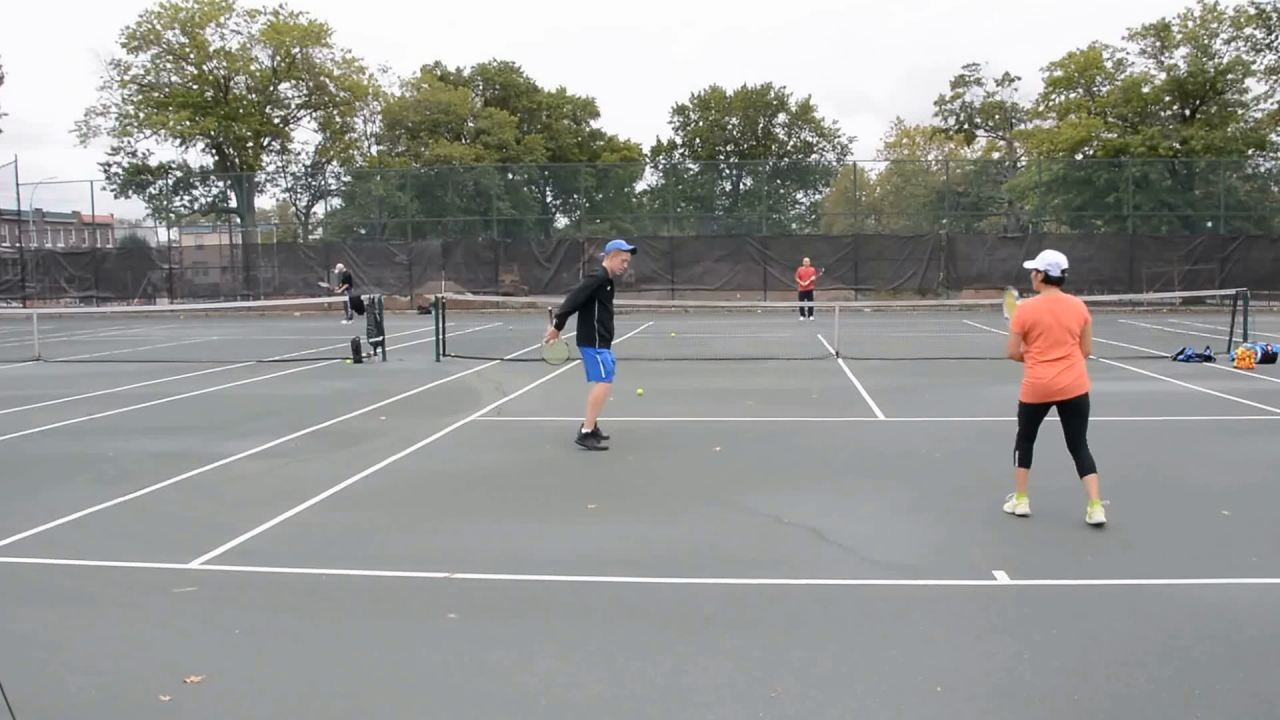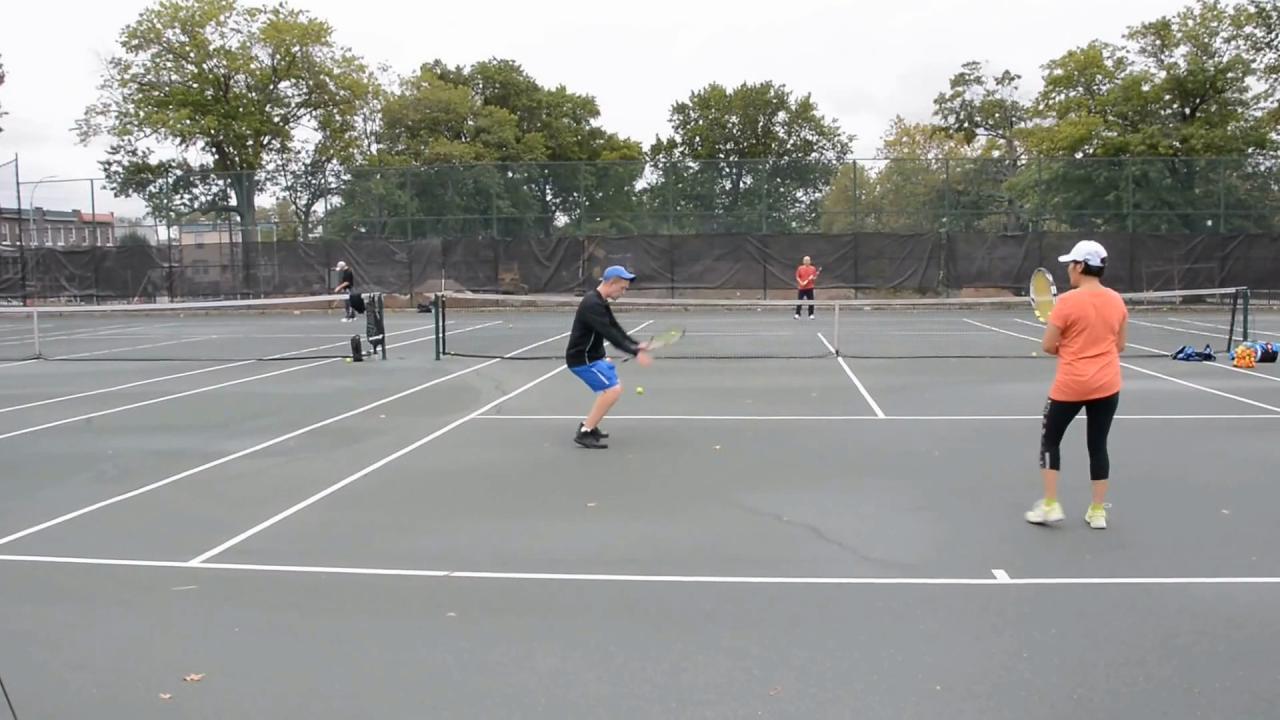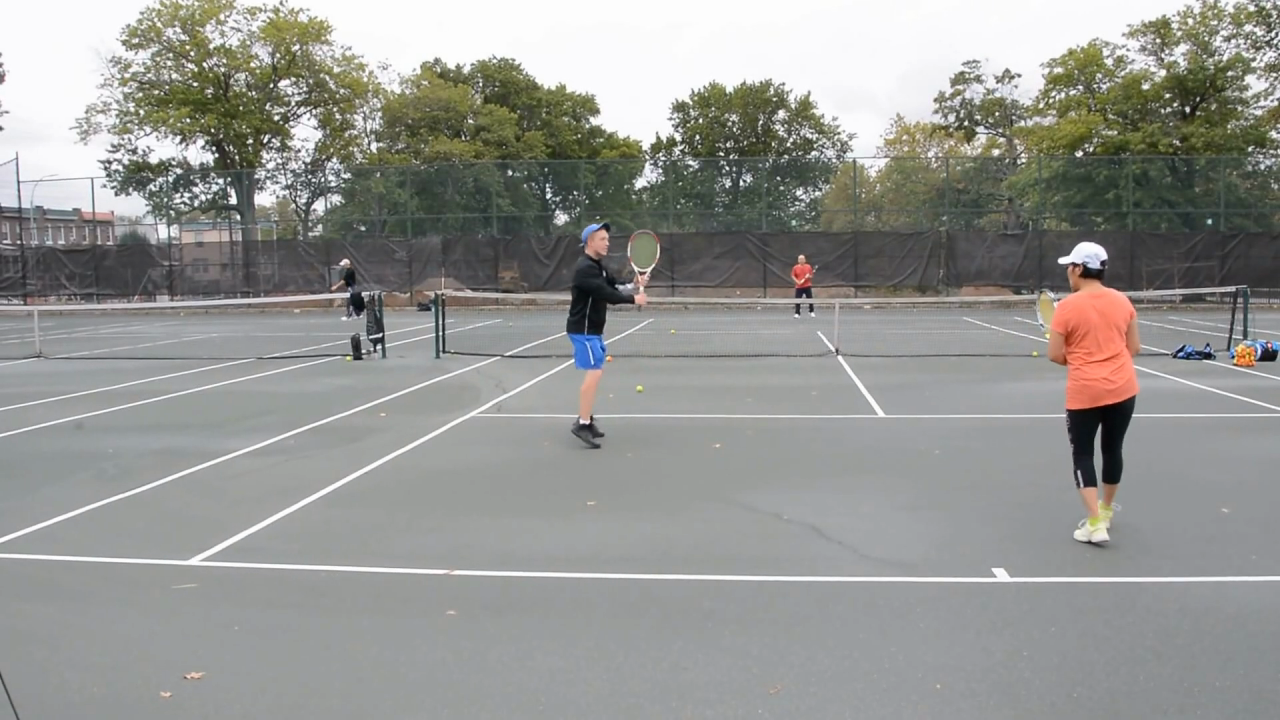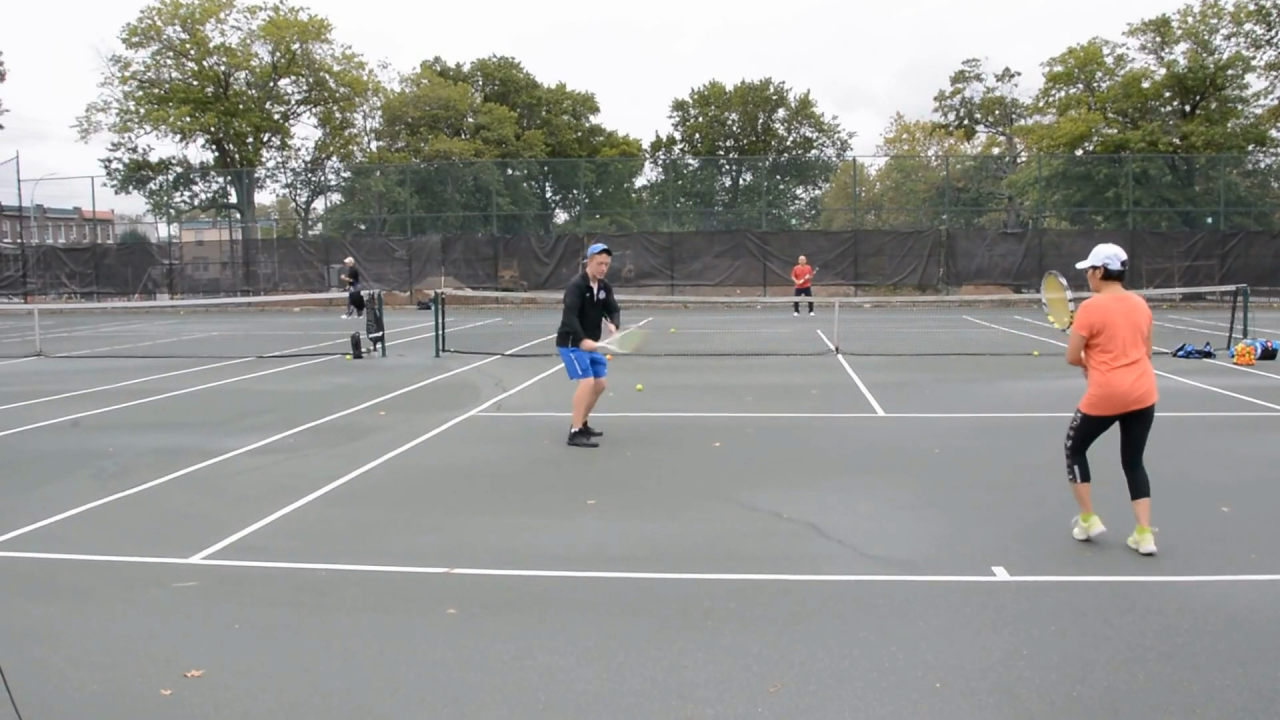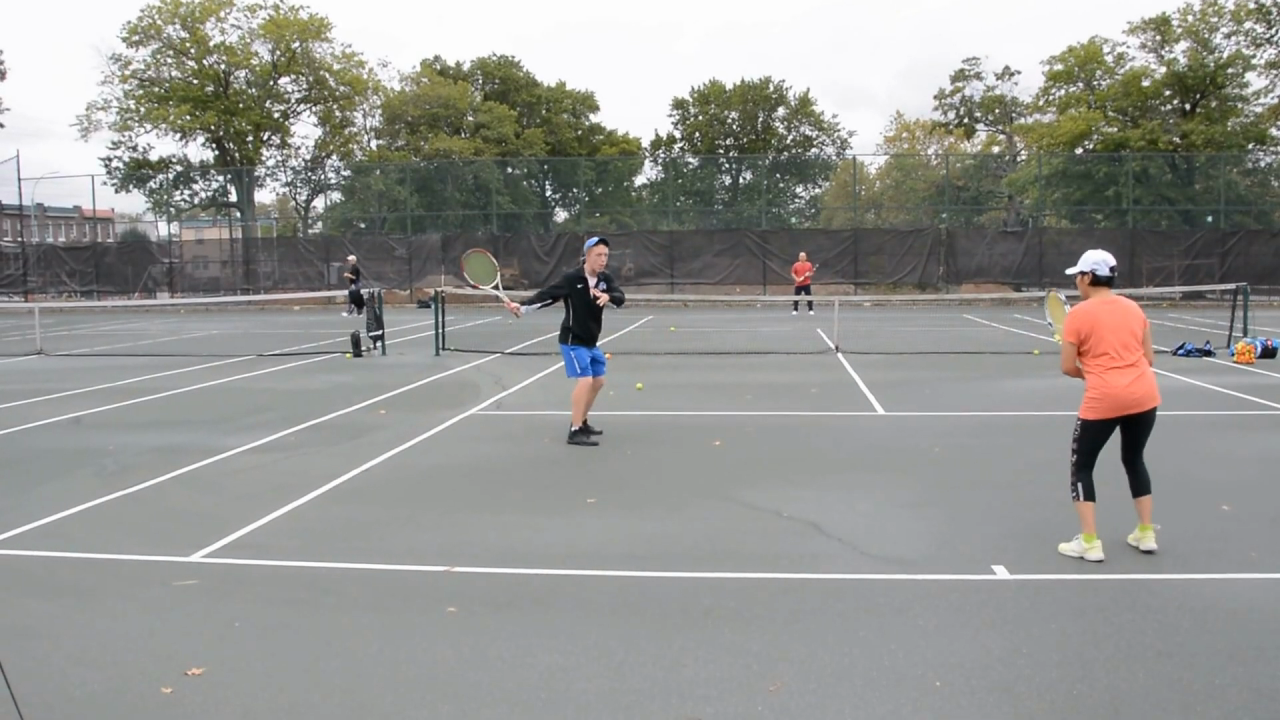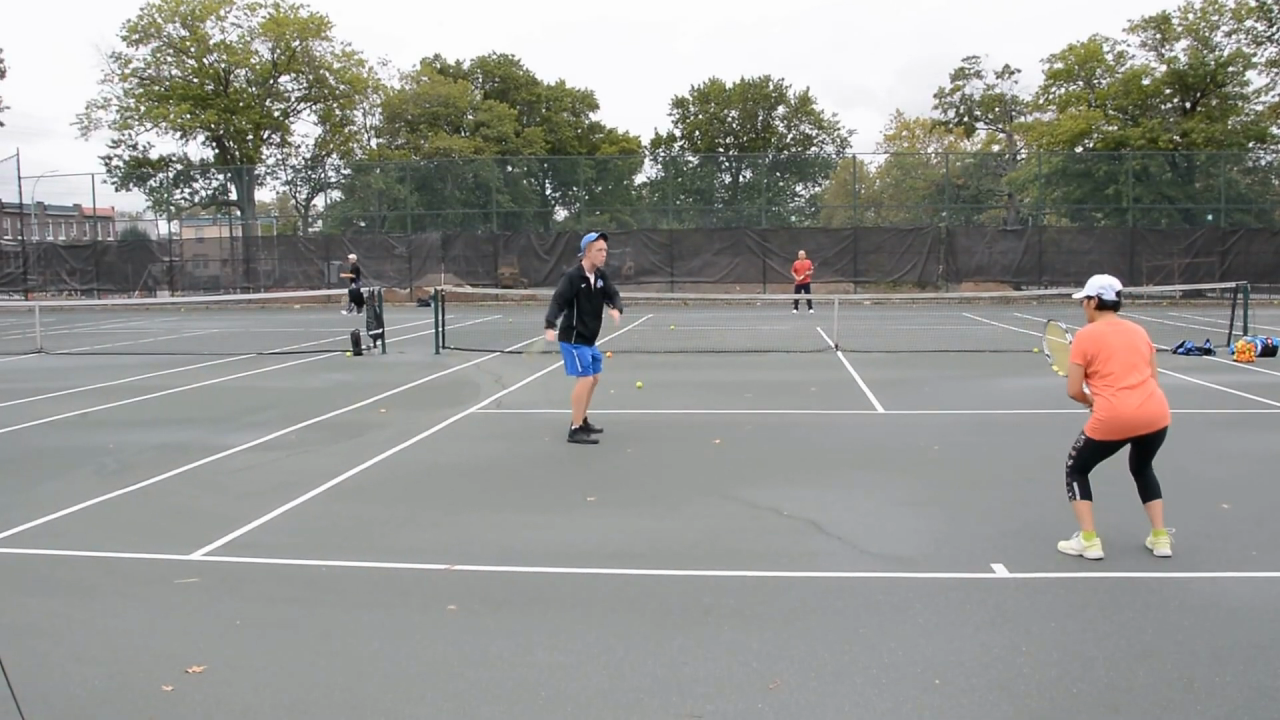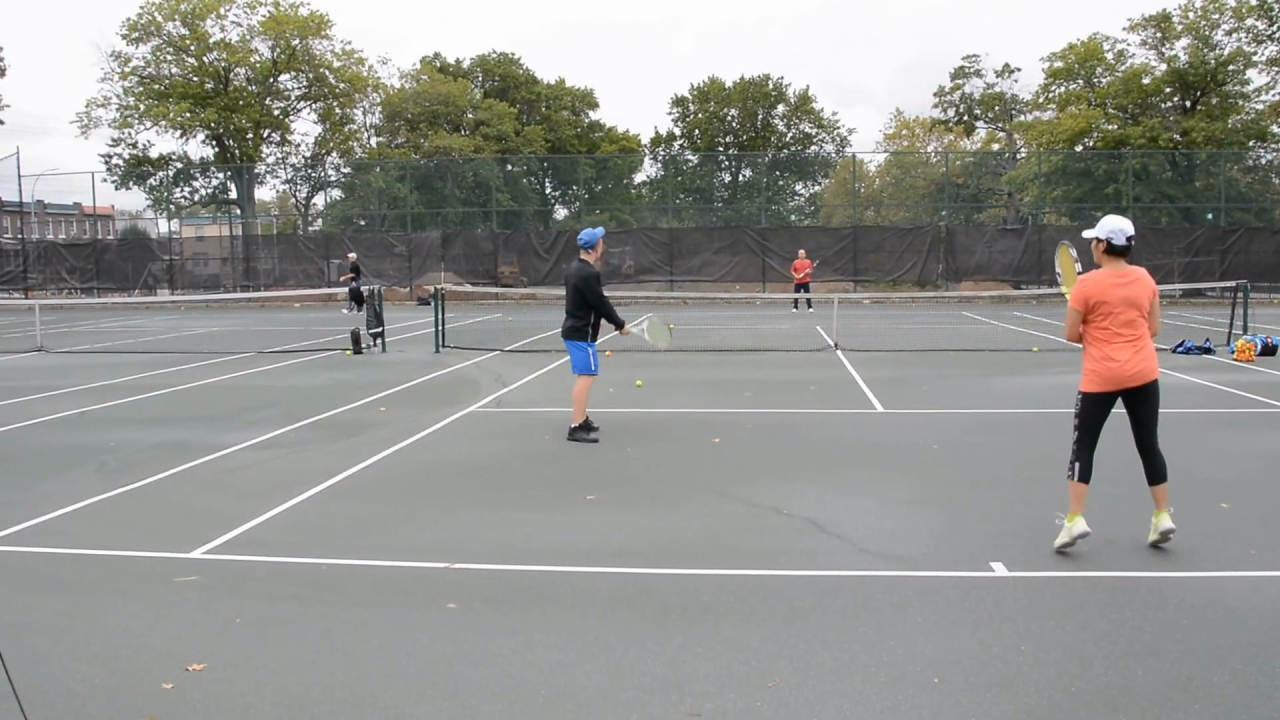
dt=0.4s
person 1, frame 1
left shoulder: (1026, 308)
right shoulder: (1078, 306)
left elbow: (1013, 352)
right elbow: (1086, 350)
left hip: (1037, 387)
right hip: (1075, 386)
left knee: (1025, 438)
right knee: (1079, 446)
left ankle: (1020, 499)
right ankle: (1096, 507)
person 1, frame 2
left shoulder: (1067, 301)
right shoulder: (1117, 301)
left elbow: (1048, 345)
right elbow: (1119, 345)
left hip: (1070, 386)
right hip: (1107, 385)
left knee: (1050, 439)
right knee: (1097, 445)
left ankle: (1050, 505)
right ankle: (1097, 511)
person 1, frame 3
left shoulder: (1067, 306)
right shoulder: (1122, 301)
left elbow: (1055, 355)
right elbow: (1134, 348)
left hip: (1085, 393)
right hip: (1123, 389)
left knee: (1083, 455)
right knee: (1113, 449)
left ankle: (1095, 524)
right ankle: (1106, 510)
person 1, frame 4
left shoulder: (1090, 308)
right shoulder: (1140, 304)
left elbow: (1072, 357)
right elbow: (1147, 352)
left hip: (1104, 397)
right hip: (1143, 395)
left knee: (1074, 449)
right knee: (1133, 462)
left ankle: (1088, 520)
right ankle: (1144, 535)
person 1, frame 5
left shoulder: (1078, 314)
right shoulder: (1133, 308)
left elbow: (1067, 367)
right elbow: (1148, 358)
left hip: (1103, 402)
right hip: (1144, 397)
left knee: (1081, 466)
right knee: (1134, 461)
left ankle: (1089, 542)
right ankle: (1146, 533)
person 1, frame 6
left shoulder: (1085, 337)
right shoulder: (1139, 331)
left elbow: (1073, 390)
right elbow: (1152, 380)
left wrist: (1093, 401)
left hip: (1112, 420)
right hip: (1156, 415)
left knee: (1075, 469)
right knee: (1142, 469)
left ankle: (1089, 541)
right ankle: (1160, 538)
person 1, frame 7
left shoulder: (1087, 284)
right shoulder: (1145, 279)
left elbow: (1071, 334)
right elbow: (1154, 329)
left hip: (1101, 378)
right hip: (1143, 374)
left knee: (1083, 446)
right knee: (1148, 444)
left ankle: (1074, 520)
right ankle: (1162, 517)
person 2, frame 1
left shoulder: (606, 279)
right shoulder: (597, 277)
left elbow: (578, 302)
right elbow: (573, 298)
right wrist: (557, 326)
left hip: (600, 342)
right hip: (593, 342)
left knee: (602, 384)
right knee: (603, 384)
left ankle: (590, 427)
right ankle: (585, 434)
person 2, frame 2
left shoulder: (601, 302)
right shoulder: (592, 305)
left elbow: (615, 328)
right elbow: (610, 334)
left wrist: (636, 345)
right wrist: (635, 353)
left hip: (590, 356)
right hip: (582, 359)
left knee: (612, 388)
right knee: (613, 390)
left ankle: (589, 426)
right ankle: (585, 432)
person 2, frame 3
left shoulder: (598, 266)
right shoulder: (585, 269)
left elbow: (615, 286)
right elbow: (607, 295)
left wrist: (635, 285)
right wrist: (634, 299)
left hip: (592, 330)
right hip: (583, 331)
left knee: (595, 373)
right knee: (593, 373)
left ankle: (585, 420)
right ankle: (583, 424)
person 2, frame 4
left shoulder: (604, 286)
right shoulder: (577, 286)
left elbow: (612, 309)
right elbow: (570, 316)
left wrist: (613, 324)
right wrist: (582, 339)
left hip: (589, 345)
right hip: (572, 343)
left knee: (600, 383)
right knee: (587, 382)
left ankle: (581, 424)
right ankle: (575, 433)
person 2, frame 5
left shoulder: (606, 278)
right shoulder: (571, 278)
left elbow: (620, 297)
right elbow: (546, 295)
left wrist: (608, 296)
right wrist: (521, 306)
left hip: (591, 342)
right hip: (573, 341)
left knee: (598, 381)
right knee: (585, 381)
left ankle: (581, 422)
right ankle: (575, 431)
person 2, frame 6
left shoulder: (600, 276)
right shoulder: (572, 277)
left elbow: (612, 296)
right elbow: (558, 302)
left wrist: (616, 309)
right wrist: (550, 326)
left hip: (590, 340)
right hip: (573, 339)
left knee: (594, 378)
right knee: (584, 379)
left ankle: (581, 420)
right ankle: (575, 430)
person 2, frame 7
left shoulder: (575, 269)
right shoulder: (588, 274)
right elbow: (601, 304)
right wrist: (620, 325)
left hip: (576, 331)
right hip: (581, 334)
left knee: (586, 376)
right knee: (586, 376)
left ankle: (582, 420)
right ankle: (576, 428)
